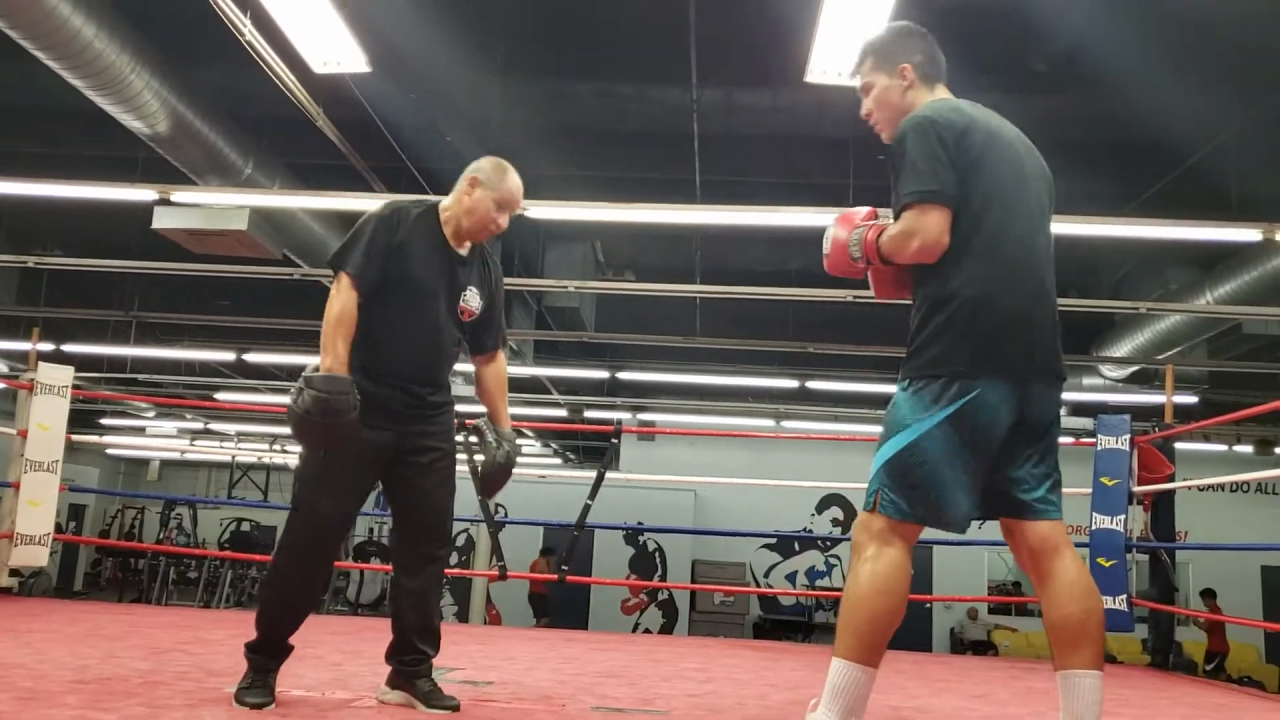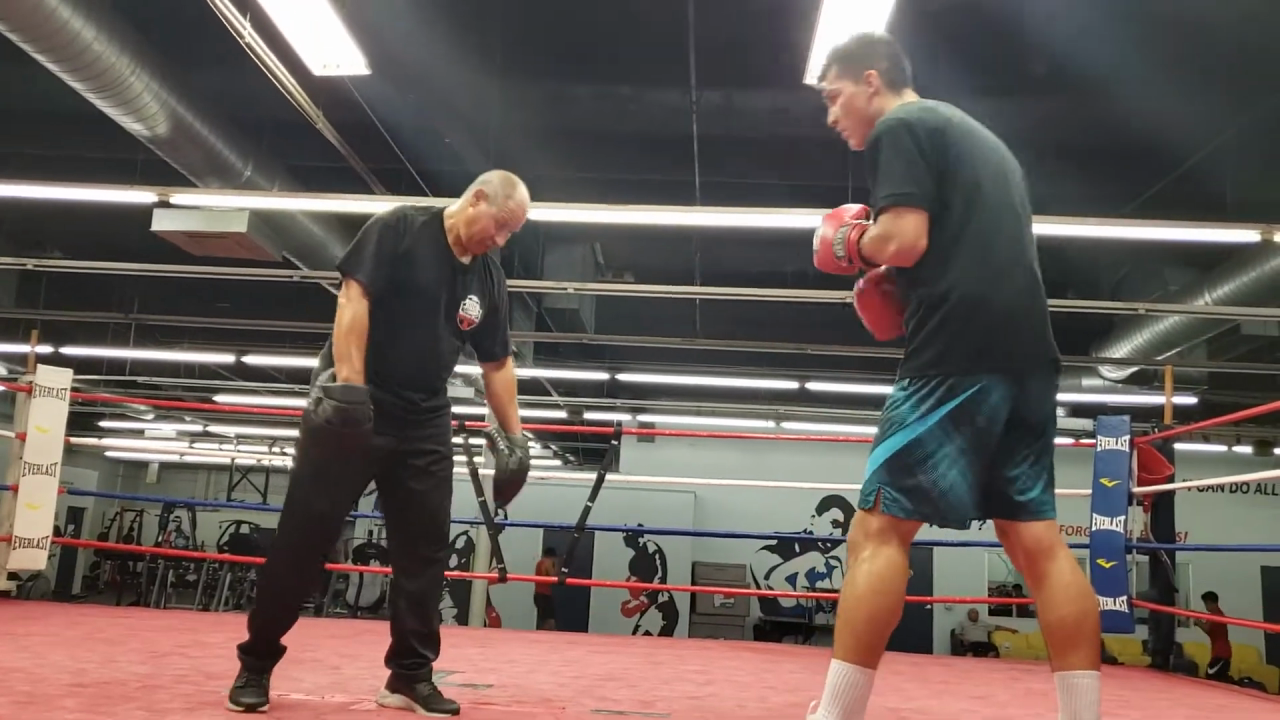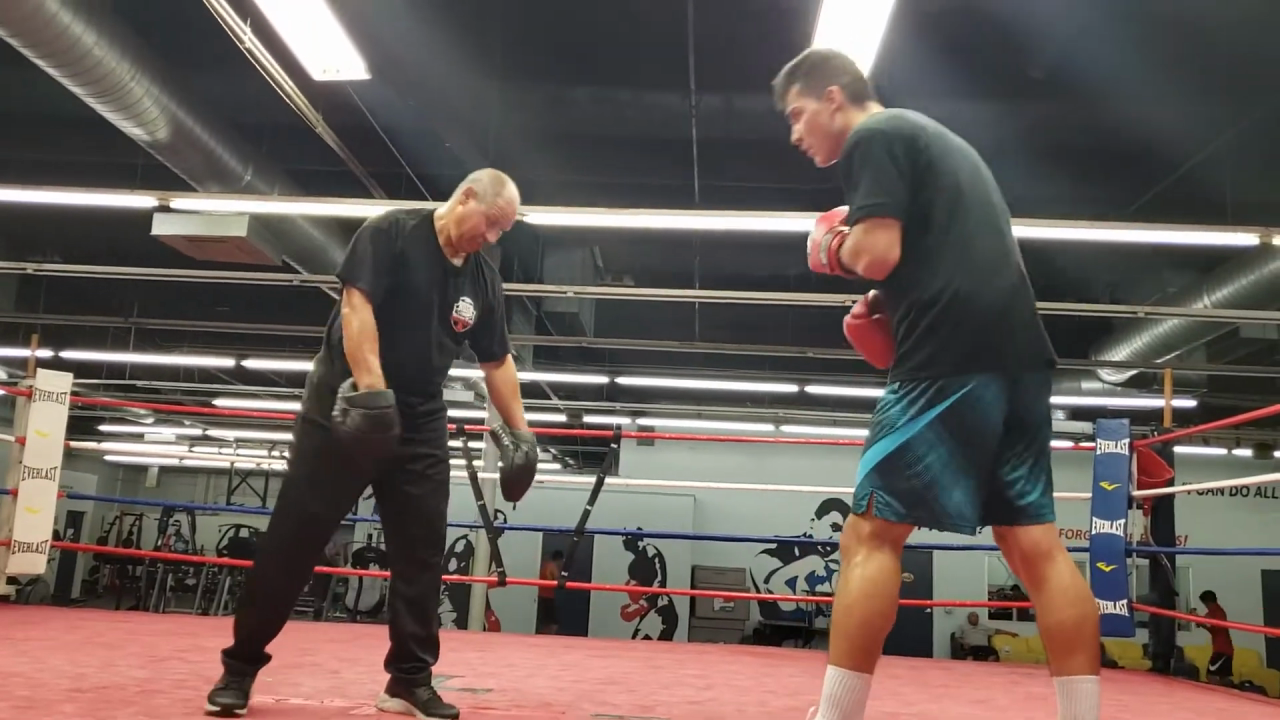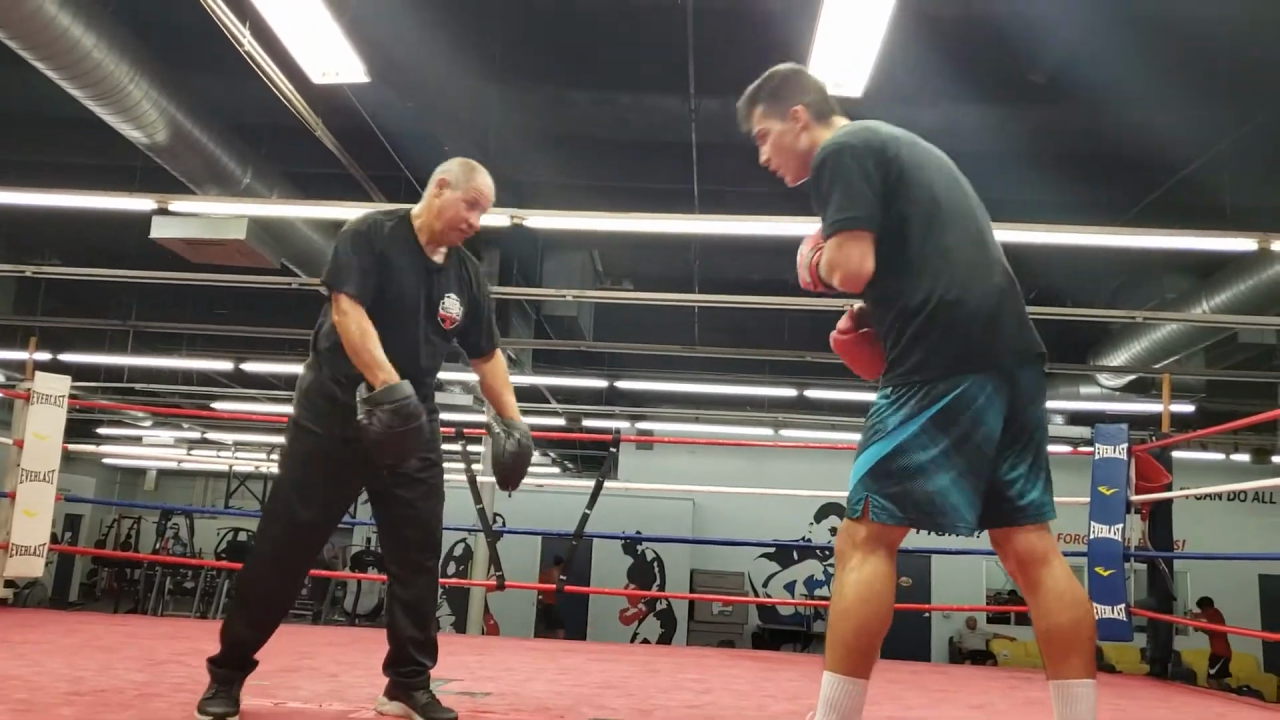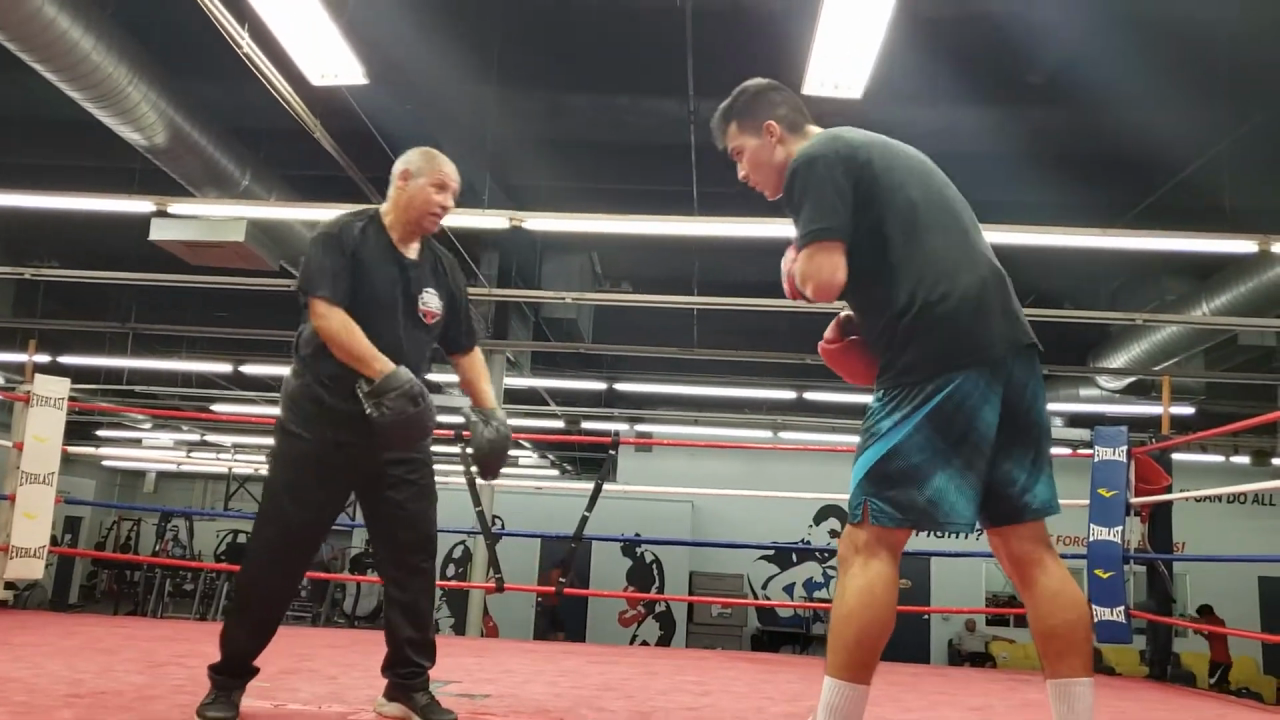
dt=0.1s
person 1, frame 1
left shoulder: (926, 126)
right shoulder: (1014, 142)
left elbow: (926, 238)
left wrist: (866, 244)
left hip: (960, 358)
right hip: (1031, 360)
left knee: (883, 528)
right knee: (1043, 542)
person 1, frame 2
left shoulder: (900, 126)
right shoulder: (979, 138)
left elbow: (905, 241)
left wrist: (852, 245)
right wrist: (896, 284)
left hip: (958, 357)
right hip: (1025, 357)
left knee: (880, 529)
right knee: (1037, 543)
person 1, frame 3
left shoulder: (871, 138)
right shoulder: (933, 137)
left elbow: (876, 254)
left wrist: (833, 248)
right wrist: (892, 304)
left hip: (952, 361)
right hip: (1018, 354)
left knee: (873, 533)
right knee: (1034, 544)
person 1, frame 4
left shoulder: (843, 151)
right shoulder: (907, 147)
left elbow: (852, 268)
left wrist: (816, 263)
right wrist: (877, 316)
left hip: (944, 364)
right hip: (1009, 357)
left knee: (866, 538)
right knee: (1030, 547)
person 1, frame 5
left shoulder: (815, 161)
right shoulder: (884, 151)
left elbow: (821, 281)
left wrist: (799, 258)
right wrist: (866, 320)
left hip: (939, 362)
right hip: (1006, 349)
left knee: (870, 542)
right knee: (1027, 547)
person 2, frame 1
left shoulder: (486, 269)
right shoulder: (394, 223)
left elbow: (489, 355)
right elbow: (346, 291)
left wrist: (502, 429)
right wrist: (332, 373)
left hip: (427, 420)
right hip: (353, 404)
left knee: (426, 542)
right knee: (312, 532)
left ankle: (410, 671)
right ankle: (262, 661)
person 2, frame 2
left shoulder: (489, 277)
right shoulder: (398, 230)
left elbow: (497, 361)
right elbow: (355, 299)
left wrist: (512, 437)
right wrist: (347, 384)
left hip: (424, 424)
right hip: (356, 410)
left knee: (425, 546)
right knee: (305, 534)
left ankle: (410, 675)
right ankle: (256, 662)
person 2, frame 3
left shoulder: (483, 279)
right shoulder: (389, 234)
left elbow: (498, 360)
right elbow: (356, 307)
left wrist: (519, 433)
right wrist: (371, 389)
left hip: (417, 425)
right hip: (345, 413)
left knee: (423, 551)
right knee: (293, 539)
right ankle: (240, 665)
person 2, frame 4
left shoulder: (467, 275)
right shoulder: (370, 236)
left elbow: (486, 354)
right elbow: (348, 311)
left wrist: (512, 424)
right wrist: (388, 386)
left hip: (411, 426)
right hip: (333, 416)
left knee: (418, 554)
right knee: (285, 544)
right ankle: (228, 671)
person 2, frame 5
left shoulder: (442, 269)
right shoulder: (341, 238)
left elbow: (464, 348)
right elbow: (324, 314)
left wrist: (489, 412)
right wrist: (386, 374)
left hip: (401, 432)
right hip: (320, 423)
left knee: (412, 556)
right knee: (279, 552)
